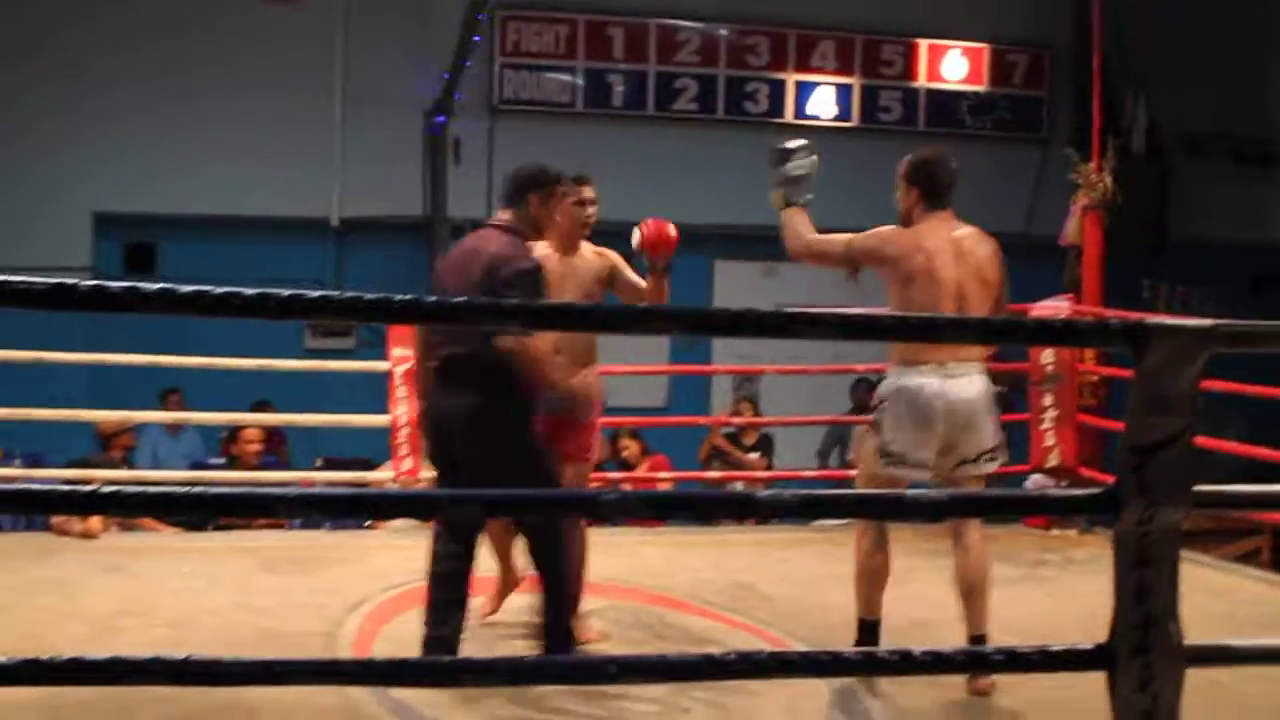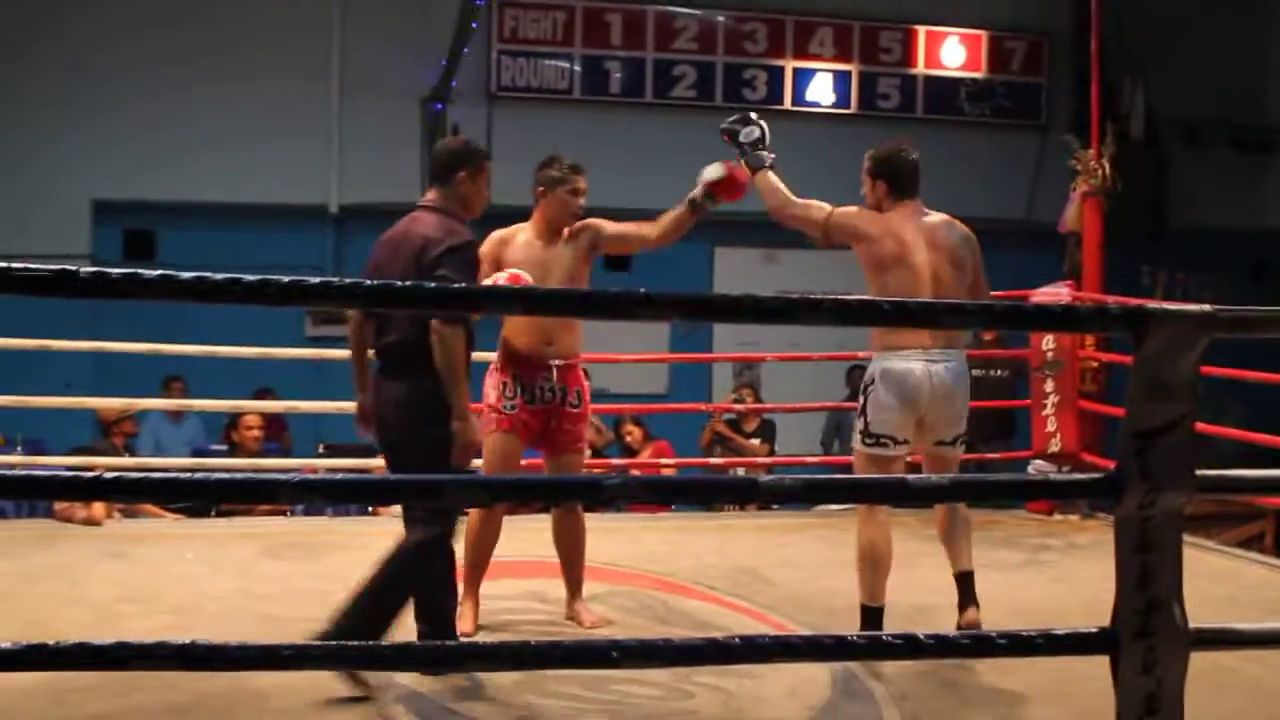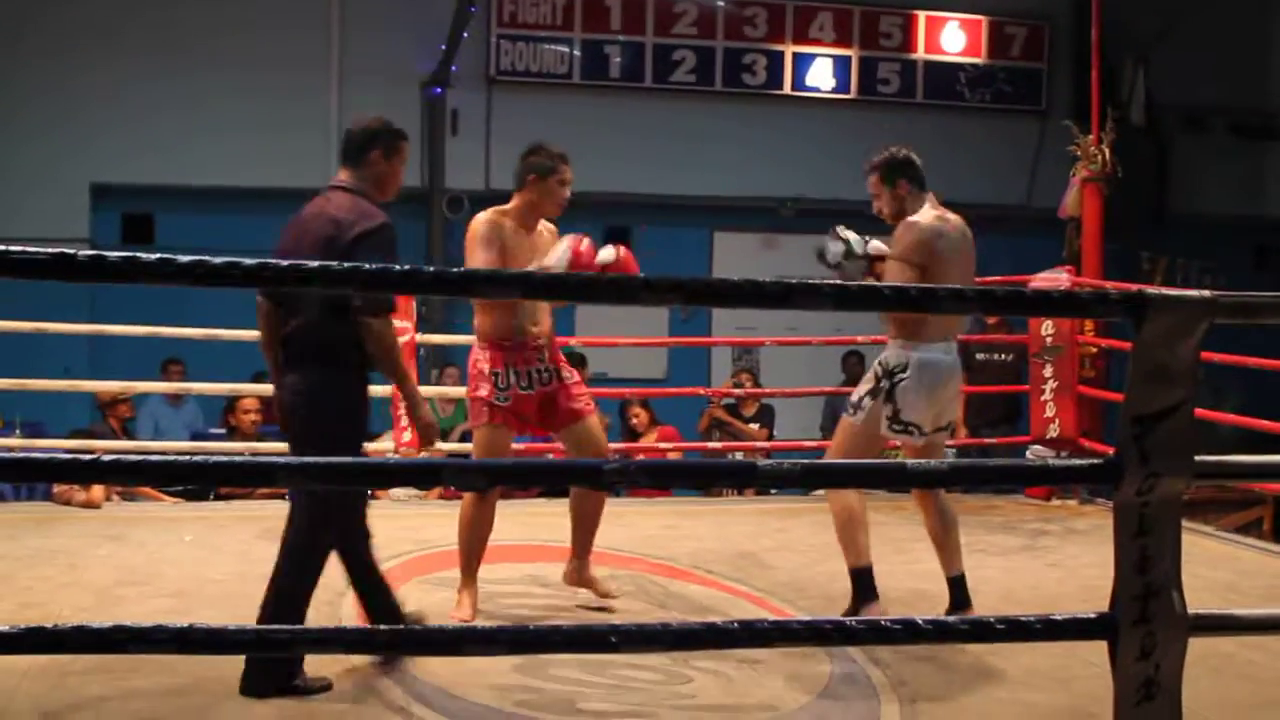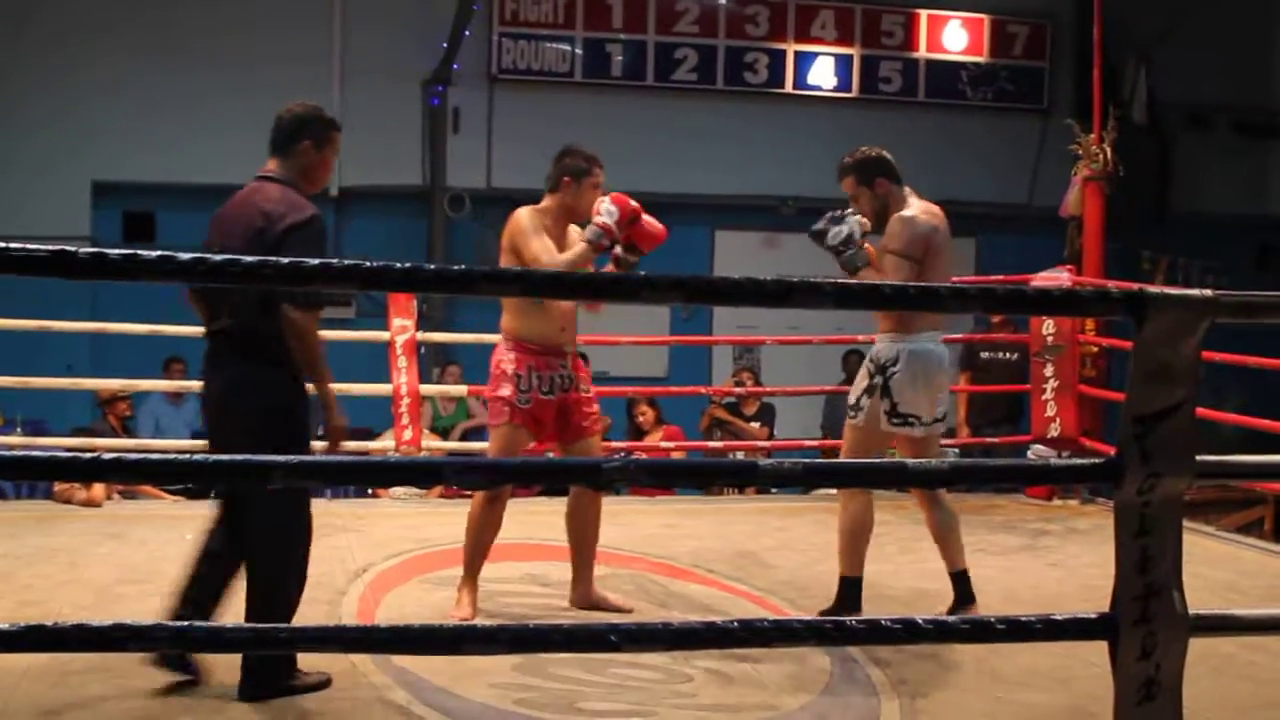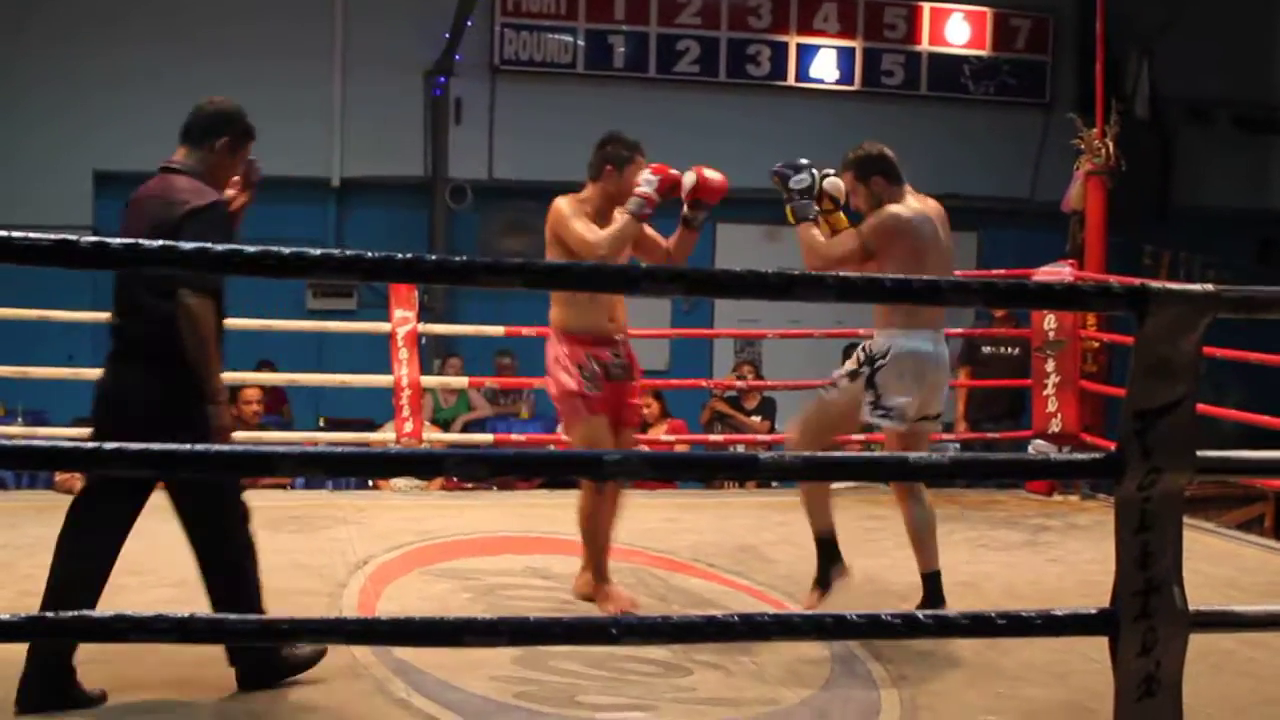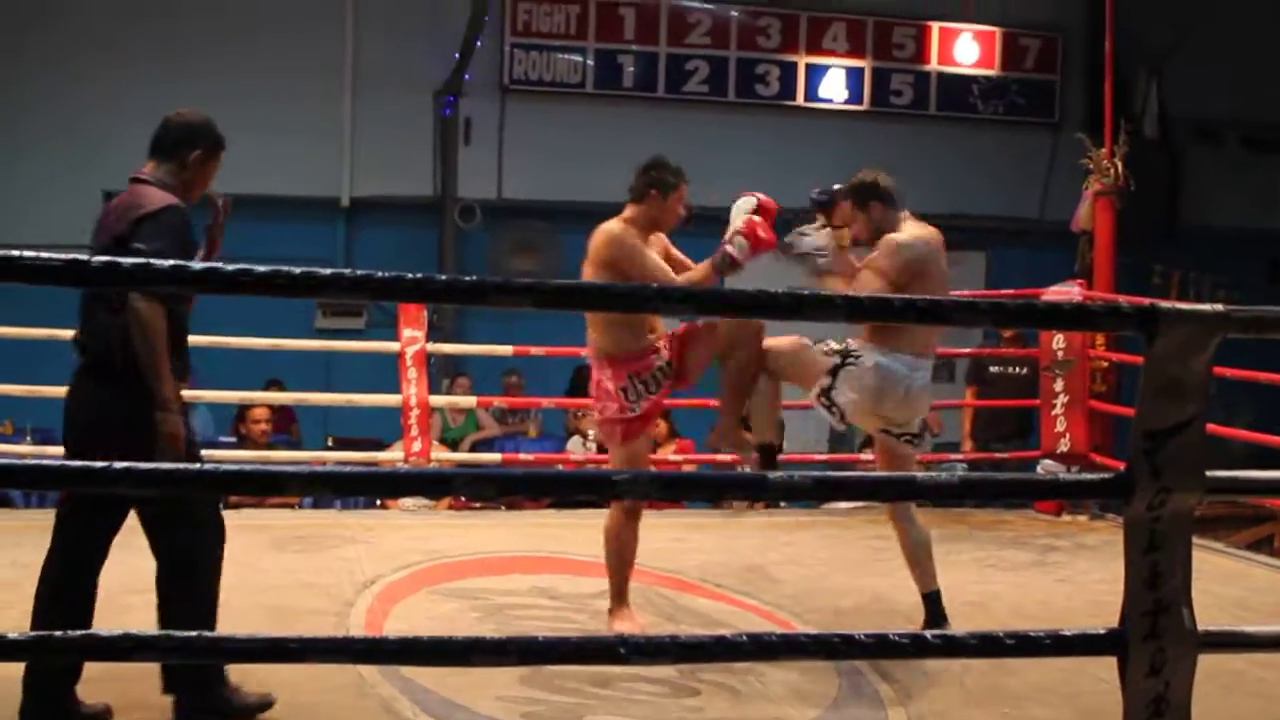
dt=0.3s
person 1, frame 1
left shoulder: (457, 252)
right shoulder: (519, 262)
left elbow: (426, 331)
right elbow: (513, 344)
left wrist: (428, 397)
right wrist: (568, 385)
left hip: (445, 402)
right hip: (493, 408)
left knee: (456, 528)
right knee: (547, 526)
left ankle: (439, 648)
right ankle: (560, 645)
person 1, frame 2
left shoulder: (392, 238)
right shoulder: (454, 239)
left elbow: (358, 322)
right elbow: (445, 330)
left wrist: (365, 392)
right wrist: (462, 414)
left hip: (390, 389)
right hip: (424, 396)
left knee: (430, 518)
right knee: (431, 527)
left ankle: (438, 642)
right ankle: (346, 636)
person 1, frame 3
left shoulder: (304, 218)
right shoulder: (369, 222)
left elbow: (267, 307)
right elbow: (373, 322)
right wrist: (414, 401)
left hip: (299, 381)
right hip: (335, 384)
left knee: (342, 509)
right knee: (317, 521)
left ankle: (387, 621)
right ankle: (271, 664)
person 1, frame 4
left shoulder: (231, 210)
right shoulder: (299, 215)
left elbow: (198, 293)
right elbow: (297, 314)
right wrist: (327, 399)
left hip: (223, 378)
right hip: (269, 386)
left knee: (239, 517)
right knee: (284, 530)
right ankle: (268, 669)
person 1, frame 5
left shoulder: (144, 199)
right shoulder: (202, 204)
right elbow: (194, 302)
left wrist: (231, 210)
right wrist: (216, 398)
left hip: (125, 381)
right hip: (172, 387)
left knee: (95, 523)
right knee: (221, 525)
right ankle: (259, 658)
person 1, frame 6
left shoulder: (120, 208)
right shoulder: (164, 212)
right elbow: (145, 307)
left wrist: (208, 247)
right wrist: (167, 406)
left hip: (93, 398)
right hip: (131, 402)
left knee: (78, 546)
right knee: (195, 537)
person 2, frame 1
left shoulder: (894, 243)
right shoulder: (987, 248)
left elbow: (801, 246)
right elbow: (997, 320)
left wrist: (790, 194)
left hip: (913, 388)
right hip: (972, 388)
left knee: (872, 516)
right knee: (966, 526)
left ankle: (868, 640)
person 2, frame 2
left shoulder: (869, 227)
right shoulder: (961, 235)
left elbow: (786, 206)
right elbow: (981, 305)
left wrist: (755, 158)
left hip: (894, 373)
right hip: (950, 371)
left knee: (874, 504)
left ankle: (871, 629)
right ankle: (968, 600)
person 2, frame 3
left shoulder: (915, 229)
right shoulder: (958, 228)
left elbow: (896, 308)
left wrist: (855, 266)
right wrist: (881, 264)
left hip: (911, 363)
right hip: (946, 362)
right knee: (926, 485)
left ankle: (865, 598)
right ankle: (960, 602)
person 2, frame 4
left shoulder: (906, 223)
right shoulder: (930, 214)
left elbow: (892, 303)
left wrist: (851, 260)
right wrist: (863, 248)
left hip: (902, 356)
right hip: (932, 355)
left knee: (855, 482)
right knee: (927, 484)
left ankle: (847, 604)
right ankle: (963, 598)
person 2, frame 5
left shoulder: (894, 219)
right shoulder: (931, 211)
left elbow: (823, 259)
right elbow: (864, 253)
left wrist: (798, 206)
right wrist: (828, 208)
left hip: (896, 353)
right hip: (933, 354)
left knee: (802, 440)
right knee: (906, 481)
left ankle: (828, 562)
right ankle: (932, 598)
person 2, frame 6
left shoulder: (900, 246)
right shoulder: (927, 237)
left wrist: (821, 264)
right wrist: (841, 253)
left hip: (871, 370)
right hip: (912, 382)
left knee: (764, 354)
right knee: (899, 503)
left ankle: (766, 469)
right ankle: (935, 618)
person 3, frame 1
left shoulder: (603, 261)
right shoulder: (523, 256)
left elbow: (651, 304)
left wrist: (659, 268)
left ankle: (572, 609)
right ankle: (507, 574)
person 3, frame 2
left shoulder: (590, 235)
right shoulder: (501, 243)
left elbow: (653, 233)
left wrist: (699, 198)
right wrist: (490, 292)
left hip: (566, 378)
right hip: (513, 374)
left knee: (568, 496)
left ankle: (575, 598)
right ankle: (469, 599)
person 3, frame 3
left shoulder: (550, 234)
right shoulder: (487, 225)
right elbow: (483, 291)
left wrist: (597, 271)
right wrist: (549, 268)
left hip: (548, 360)
right hip: (498, 363)
left knee: (597, 454)
right knee: (486, 481)
left ankle: (579, 565)
right ankle: (468, 587)
person 3, frame 4
left shoulder: (577, 234)
right shoulder: (526, 221)
right elbow: (556, 272)
left wrist: (626, 255)
right wrist: (598, 236)
left hip: (568, 366)
right hip: (521, 365)
right knee: (497, 482)
left ankle: (583, 585)
right ankle: (468, 587)
person 3, frame 5
left shoulder: (626, 218)
right shoulder: (565, 209)
left elbow: (671, 260)
right elbow: (599, 251)
left wrist: (693, 217)
right wrist: (638, 207)
left hip: (618, 354)
right hip: (575, 356)
left knee: (614, 472)
left ankle: (591, 577)
right ankle: (601, 582)
person 3, frame 6
left shoulder: (650, 235)
right shoulder: (616, 236)
left elbow: (695, 275)
right elbow: (674, 290)
left wrist: (737, 229)
right wrist: (728, 259)
left hip: (659, 352)
right hip: (621, 375)
left knee: (744, 323)
right knee: (631, 497)
left ankle: (723, 423)
right ankle: (619, 607)
